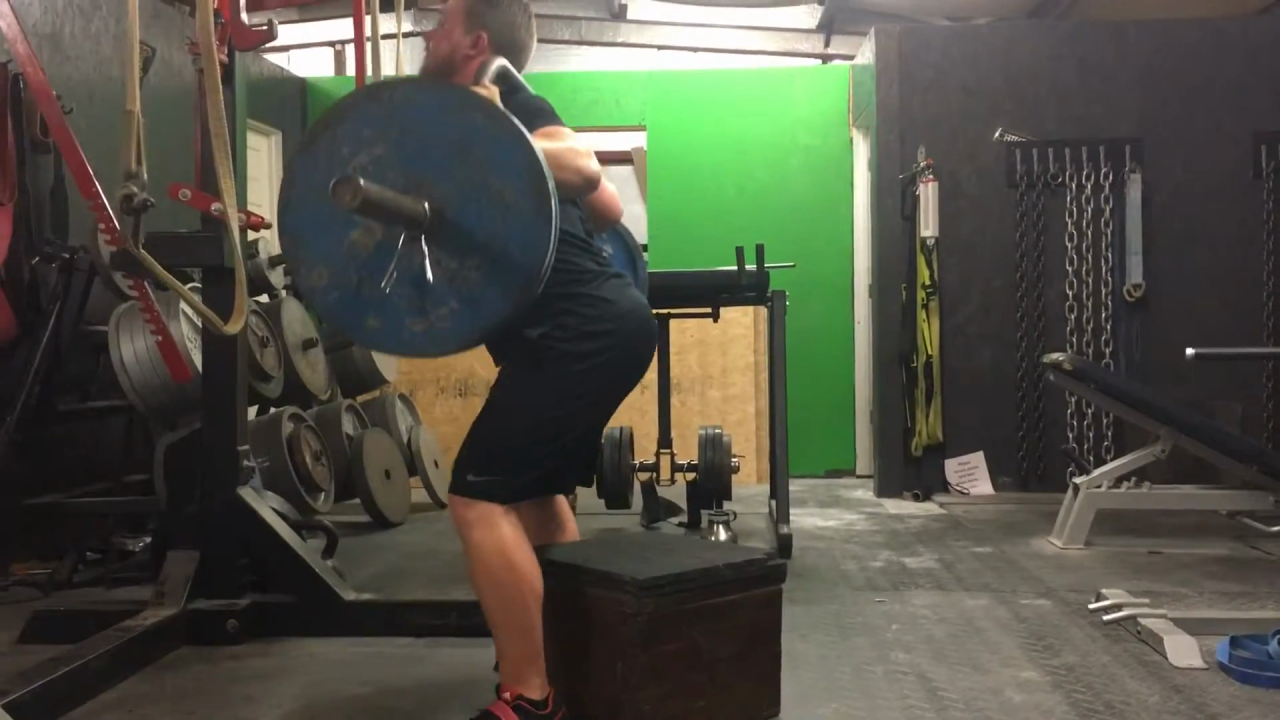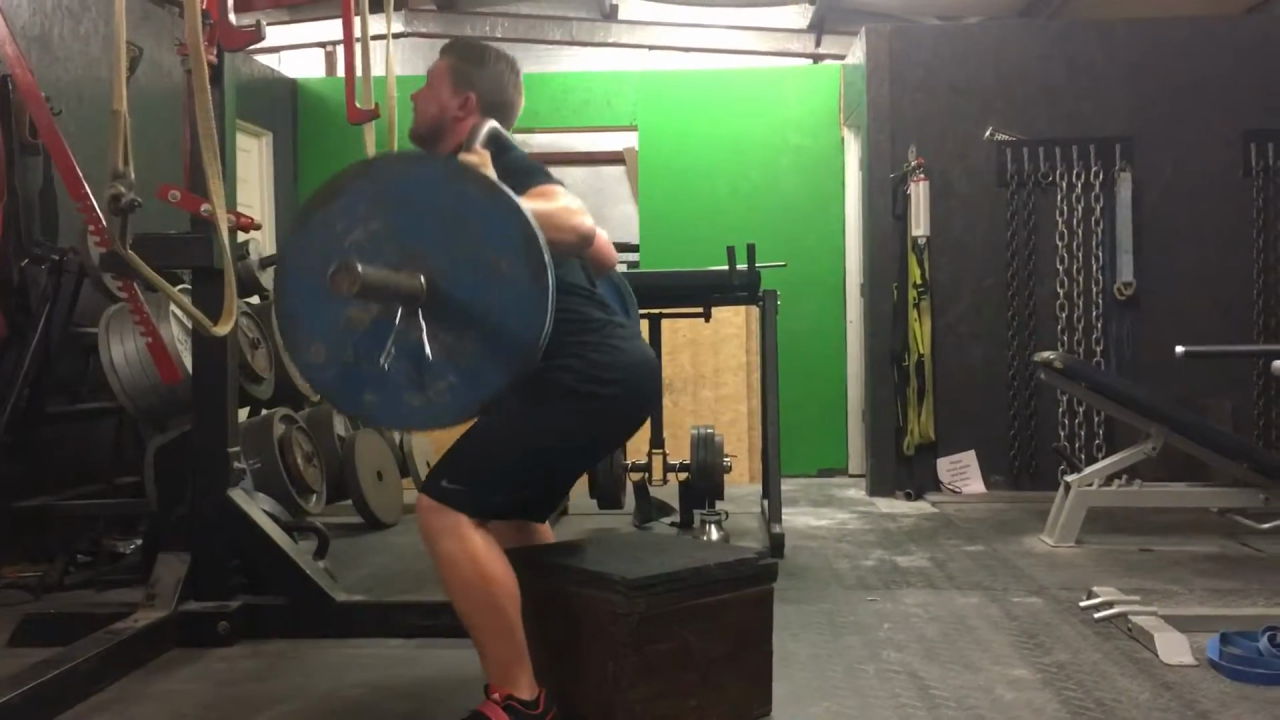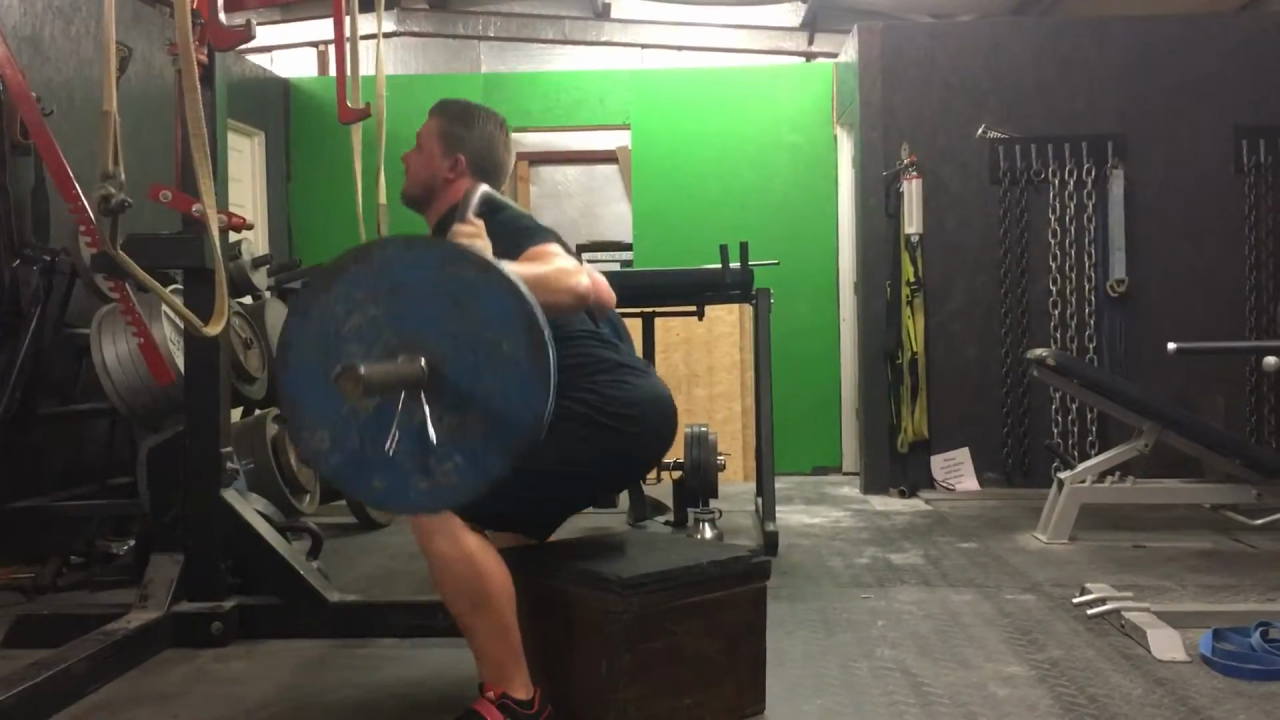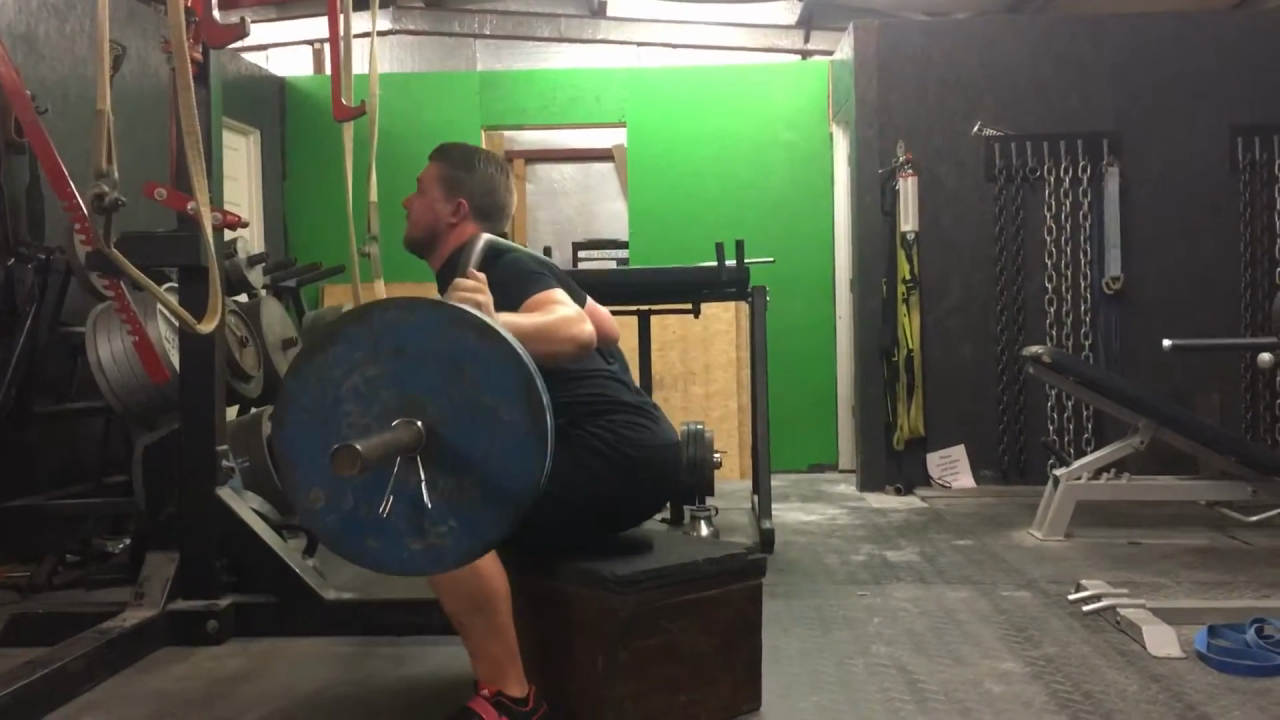
dt=0.3s
person 1, frame 1
left shoulder: (496, 106)
right shoulder: (504, 110)
left elbow: (581, 168)
right elbow: (606, 205)
left hip: (583, 332)
right hip: (603, 323)
left knee: (480, 498)
right knee: (530, 488)
person 1, frame 2
left shoulder: (486, 163)
right shoulder: (491, 167)
left elbow: (575, 223)
right elbow: (601, 250)
left hip: (587, 373)
right hip: (606, 364)
left knee: (447, 507)
right knee: (504, 505)
person 1, frame 3
left shoulder: (486, 226)
right shoulder: (489, 228)
left elbow: (571, 283)
right elbow: (600, 292)
left hip: (611, 413)
right hip: (625, 408)
left knee: (442, 509)
right knee: (489, 511)
person 1, frame 4
left shoulder: (490, 271)
right shoulder: (498, 265)
left elbow: (576, 332)
right elbow: (605, 325)
left wrist: (492, 324)
left hip: (620, 452)
right hip: (629, 446)
